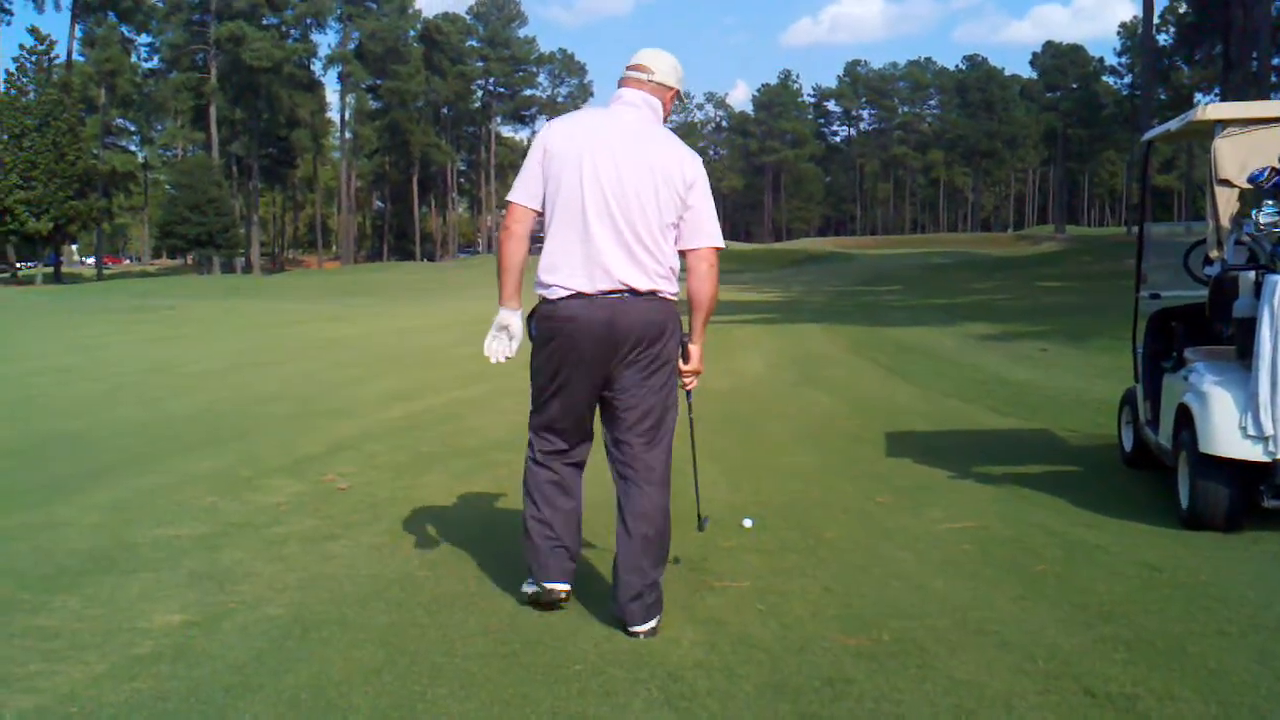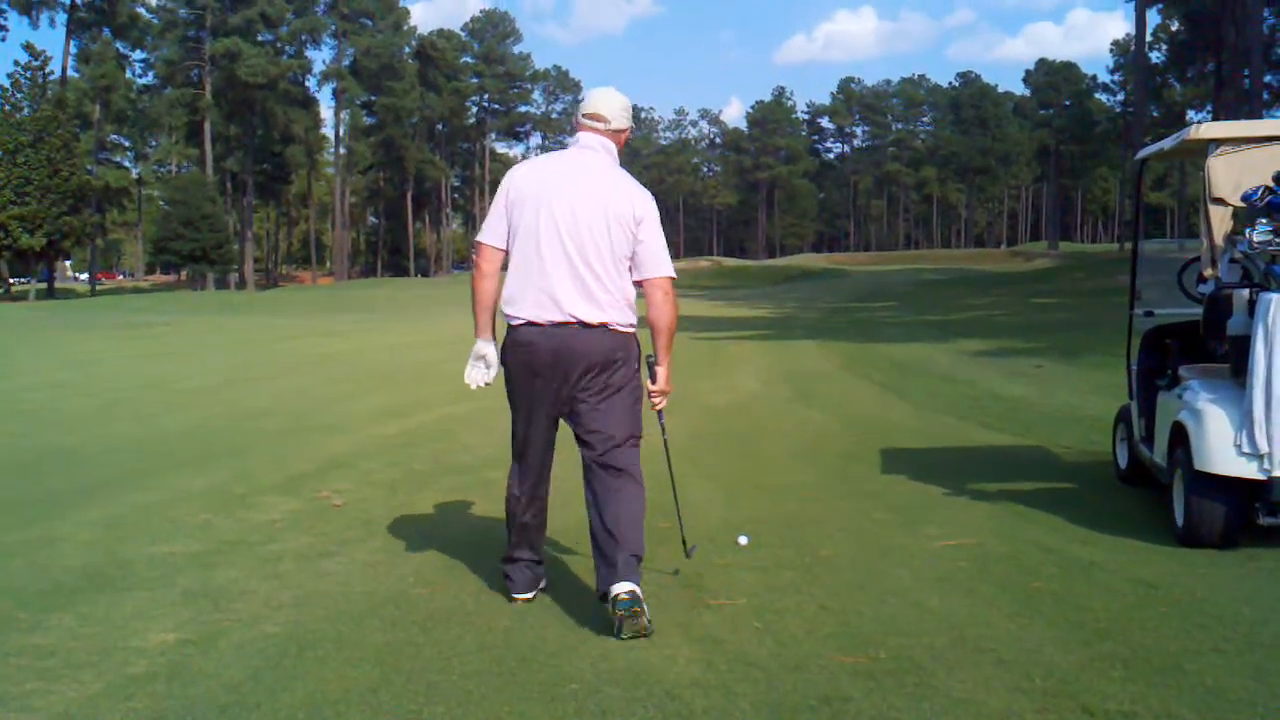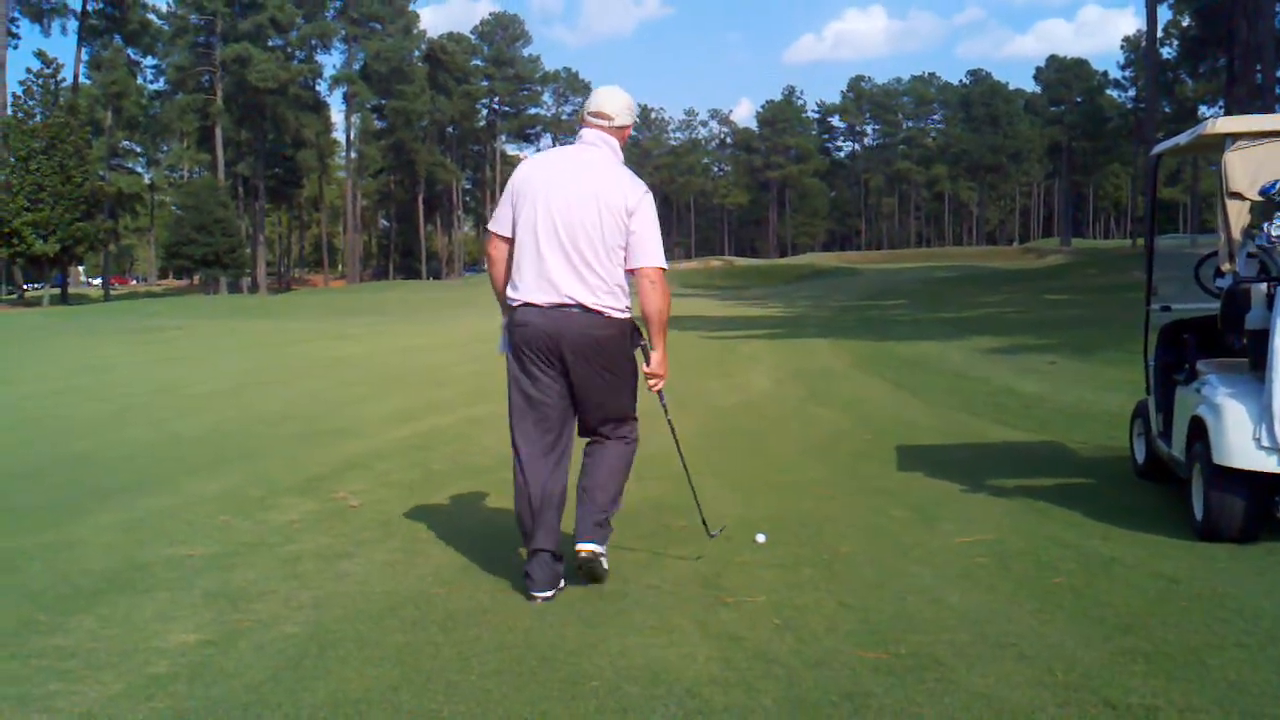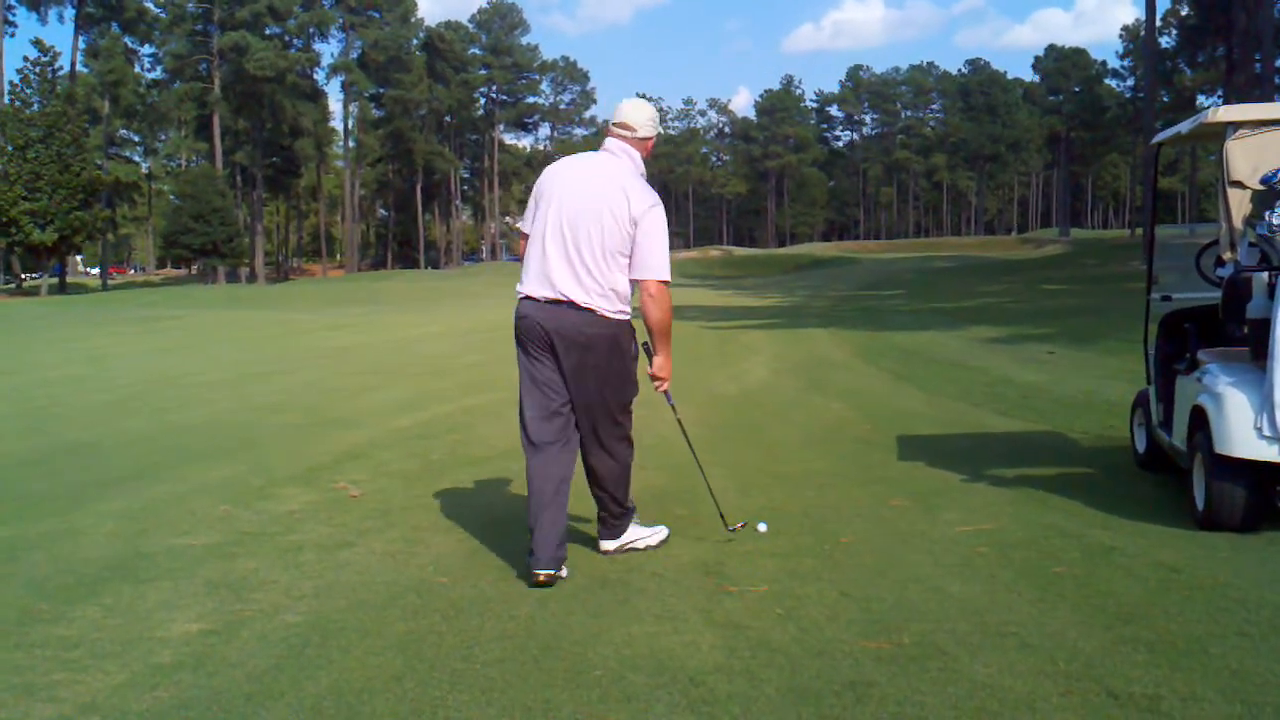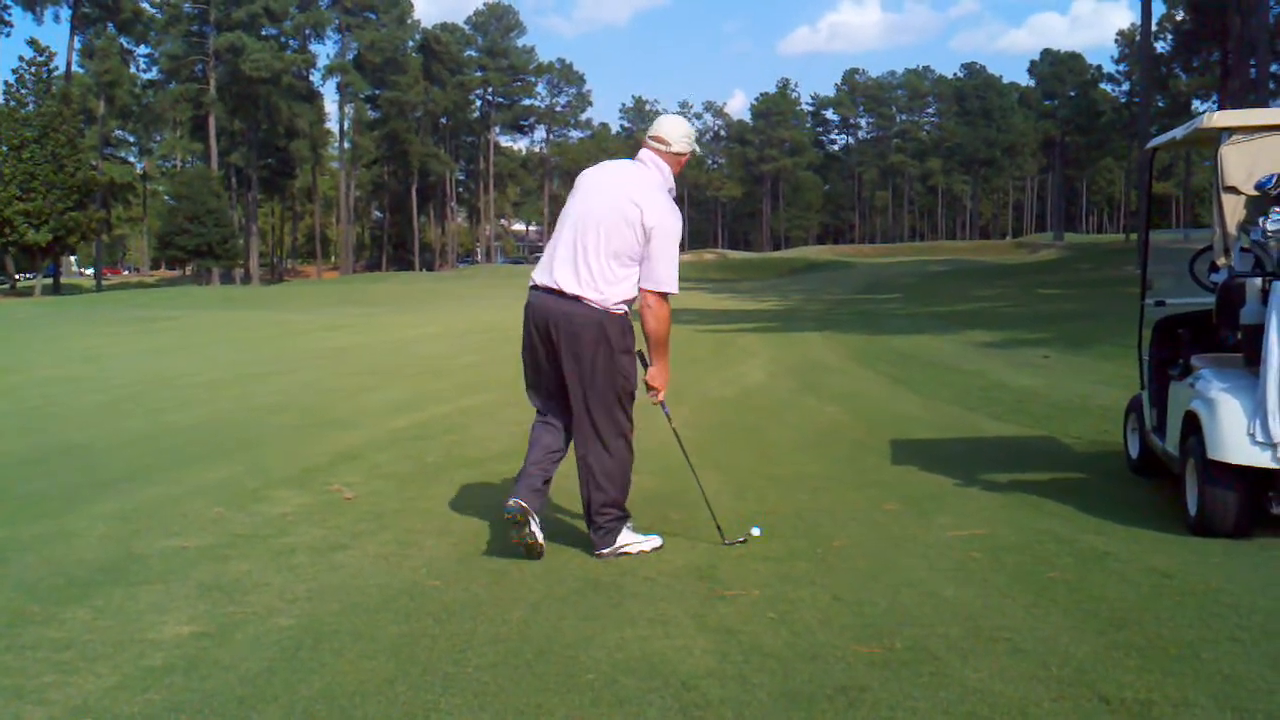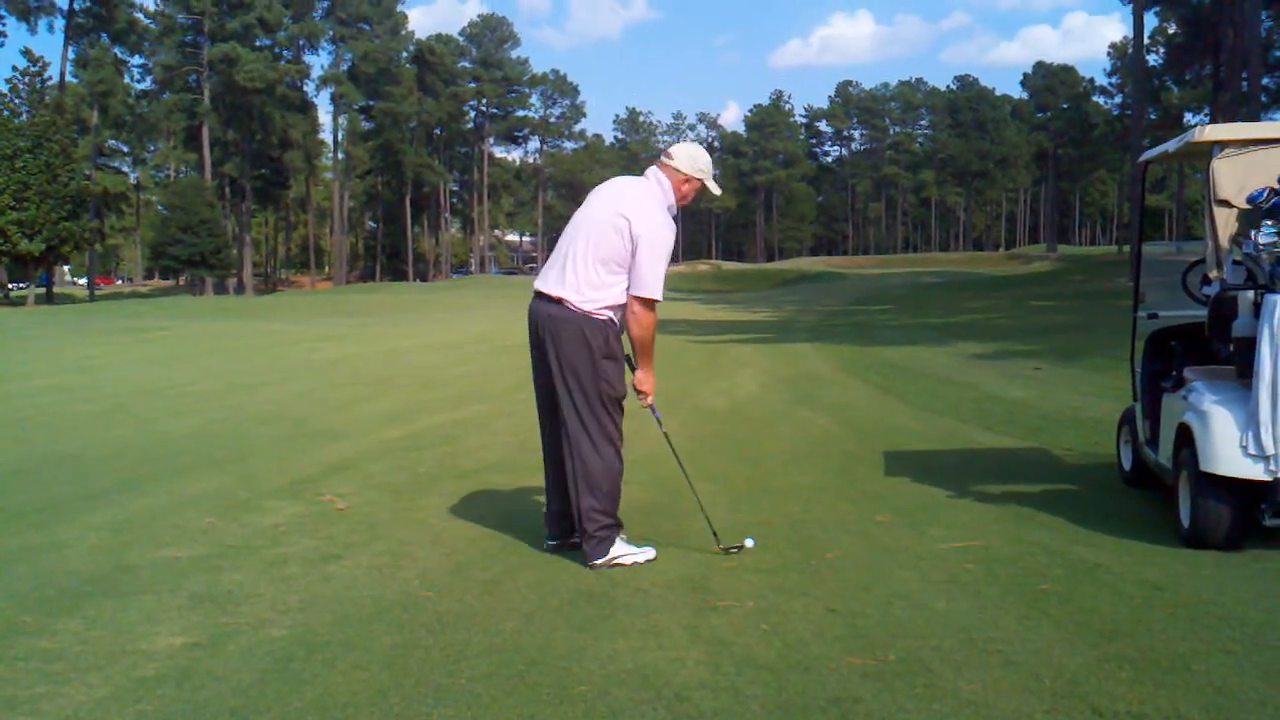
dt=0.3s
person 1, frame 1
left shoulder: (560, 132)
right shoulder: (682, 157)
left elbow: (515, 224)
right elbow: (703, 262)
left wrist: (508, 308)
right wrist: (695, 341)
left hip: (567, 313)
right hip: (649, 319)
left knee: (555, 445)
right knee: (644, 460)
left ankle: (552, 571)
right ankle: (640, 603)
person 1, frame 2
left shoulder: (522, 175)
right shoulder: (634, 193)
left elbow: (486, 262)
right elbow: (659, 290)
left wrist: (484, 338)
right wrist: (663, 364)
left hip: (530, 340)
right hip: (605, 345)
left knee: (530, 461)
right knee: (616, 466)
left ankle: (523, 572)
right ankle: (623, 580)
person 1, frame 3
left shoulder: (530, 168)
right shoulder: (631, 188)
left elbow: (495, 249)
right elbow: (650, 279)
left wrist: (511, 310)
right wrist: (658, 349)
left hip: (532, 324)
right hip: (600, 327)
left knee: (537, 447)
right knee: (612, 433)
left ankle: (542, 570)
right ankle: (591, 536)
person 1, frame 4
left shoulder: (557, 171)
right shoulder: (643, 198)
left elbow: (525, 244)
right elbow: (653, 290)
right wrist: (662, 353)
left hip: (535, 316)
right hip: (599, 326)
left knee: (545, 436)
right knee: (607, 434)
left ankle: (546, 554)
right ankle: (615, 528)
person 1, frame 5
left shoulder: (597, 172)
right shoulder: (663, 209)
right elbow: (653, 299)
right wrist: (659, 363)
left hip: (542, 302)
right hip: (594, 319)
left knee: (553, 415)
right knee: (605, 428)
left ankle: (526, 497)
right ankle: (609, 533)
person 1, frame 6
left shoulder: (615, 187)
right shoulder: (657, 221)
right elbow: (640, 305)
right wrist: (645, 369)
left hip: (545, 307)
right hip: (583, 324)
left knee: (563, 427)
right knee: (596, 435)
left ankle: (562, 528)
right ankle: (602, 543)
